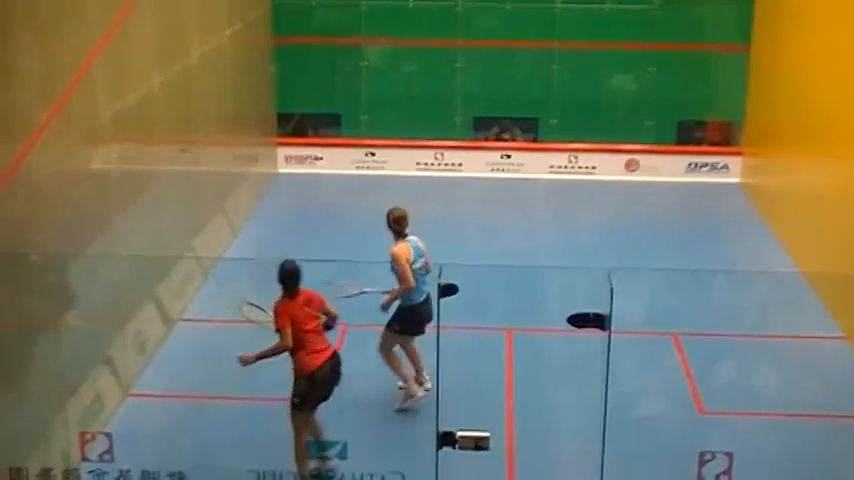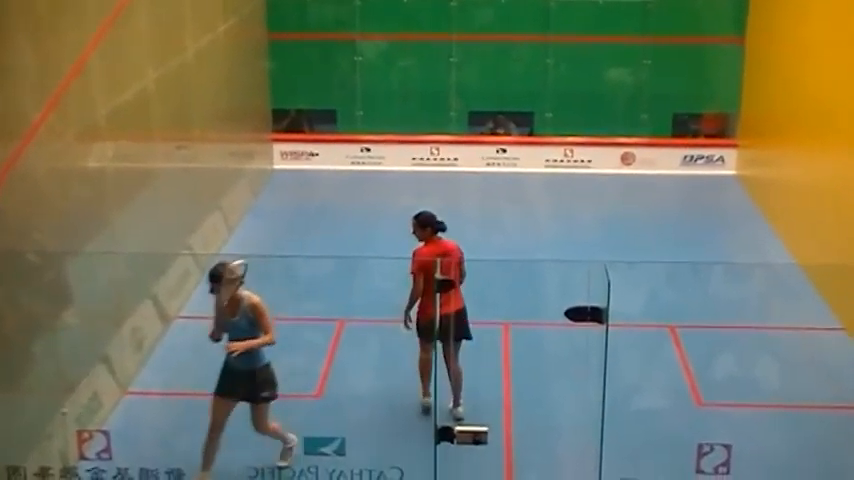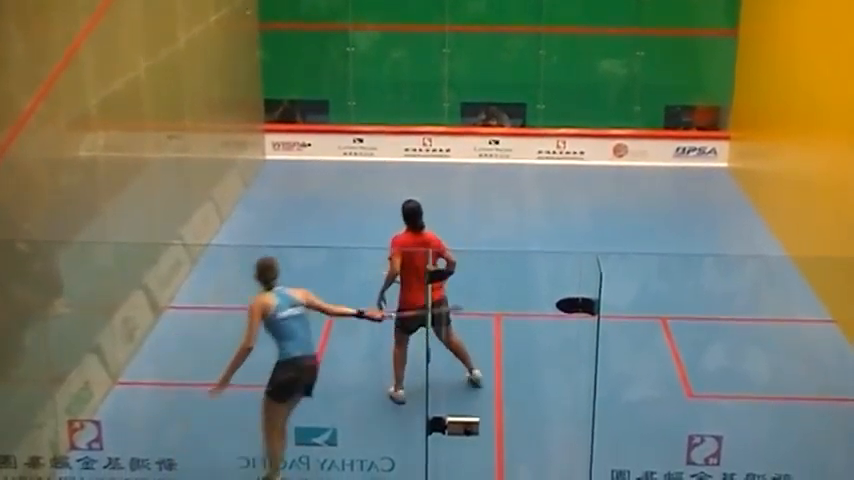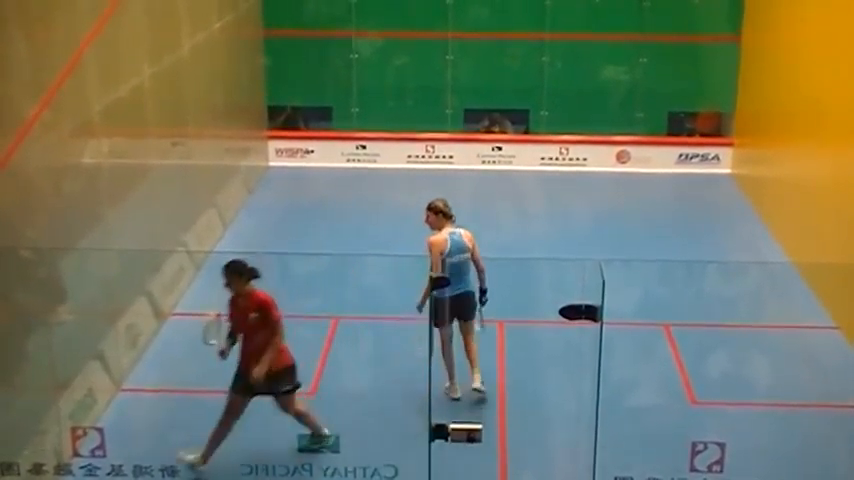
dt=1s
person 1, frame 1
left shoulder: (397, 251)
right shoulder: (415, 241)
left elbow: (409, 284)
right elbow: (426, 270)
left wrist: (389, 299)
left hip: (410, 307)
right hip: (423, 301)
left knee: (385, 348)
right knee: (405, 342)
left ankle: (413, 390)
right ankle: (421, 380)
person 1, frame 2
left shoulder: (252, 303)
right shoulder: (222, 303)
left elbow: (271, 337)
right elbow: (216, 337)
left wrist: (245, 345)
right wrist: (217, 331)
left hip: (257, 371)
right hip: (232, 368)
left knee: (260, 426)
right knee: (215, 425)
left ankle: (289, 441)
person 1, frame 3
left shoulder: (259, 302)
right shoulder: (299, 294)
left elbow: (248, 345)
right elbow: (331, 309)
left wrist: (226, 377)
right wrist: (362, 314)
left hip: (290, 366)
right hip: (311, 364)
left knee: (271, 427)
right knee: (278, 419)
person 1, frame 4
left shoulder: (435, 241)
right shoulder: (467, 235)
left elbow: (435, 277)
right elbow: (480, 268)
left wrist: (423, 300)
right wrist: (483, 290)
left hip: (443, 299)
right hip: (467, 296)
left knee: (446, 342)
right knee: (469, 337)
left ankle: (454, 387)
right ankle: (476, 379)
person 2, frame 1
left shoulder: (281, 307)
right shoulder: (311, 296)
left elbow: (286, 344)
right elbow: (333, 317)
left wrist: (255, 357)
left hip: (310, 370)
right hip: (330, 359)
left knee: (300, 427)
right knee: (304, 418)
right ankle: (324, 461)
person 2, frame 2
left shoulder: (420, 254)
right shoulder: (454, 247)
left elbow: (417, 289)
right elbow: (461, 276)
left wrist: (407, 310)
left hip: (429, 314)
right hip: (455, 311)
left knee: (426, 353)
right knee: (452, 361)
left ankle: (426, 396)
right ankle: (457, 406)
person 2, frame 3
left shoulder: (398, 241)
right shoulder: (433, 239)
left elbow: (394, 271)
right elbow: (452, 262)
left wrist: (382, 292)
right wrist: (442, 278)
left hip: (410, 303)
right hip: (436, 299)
left knee: (400, 343)
right knee: (448, 337)
left ankle: (398, 389)
right ankle: (473, 372)
person 2, frame 4
left shoulder: (264, 301)
right shoulder: (235, 302)
left elbow: (278, 335)
left wrist: (263, 365)
right wrist: (228, 346)
left hip: (276, 365)
right hip: (248, 364)
left knee: (289, 407)
right knee: (230, 414)
left ankle: (321, 434)
right ankle: (203, 458)
